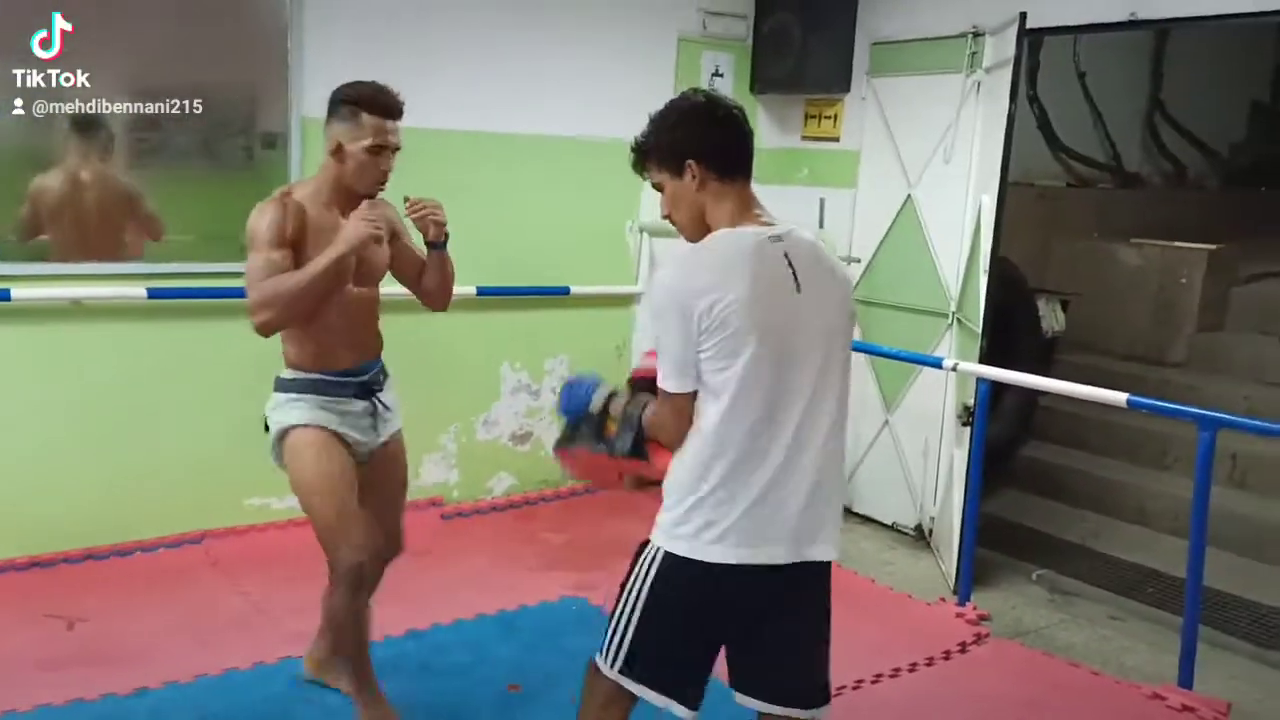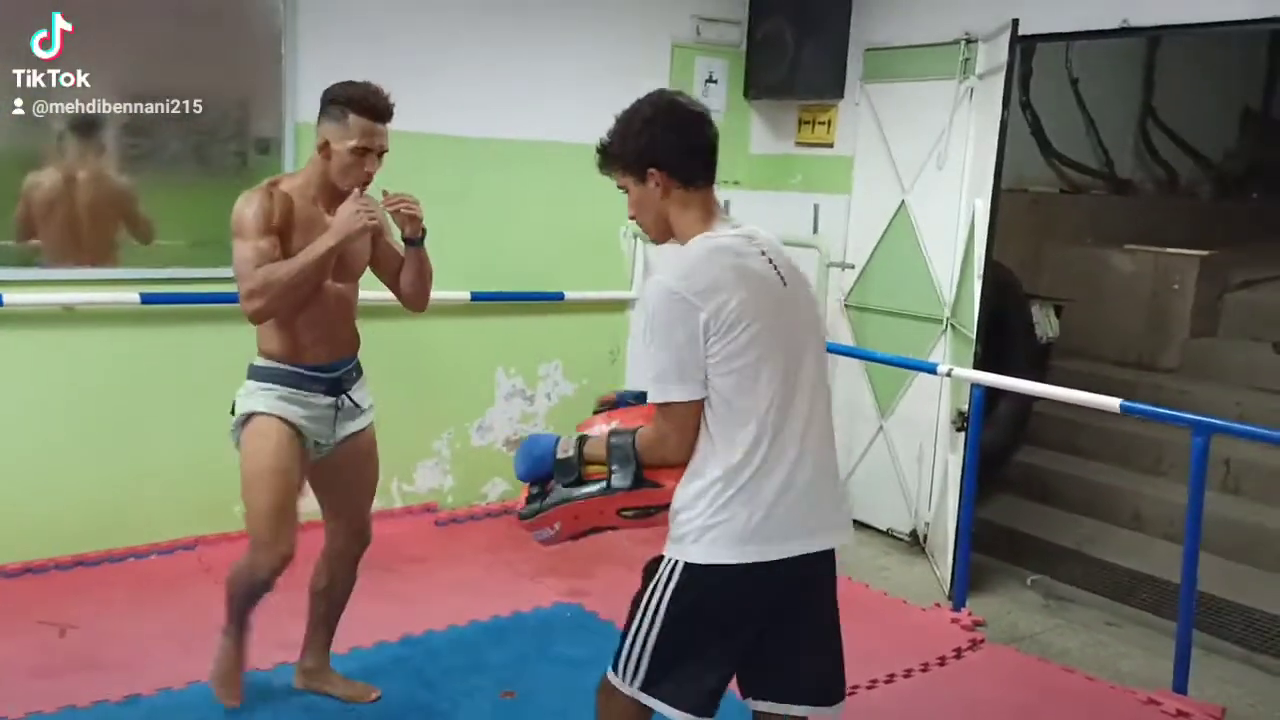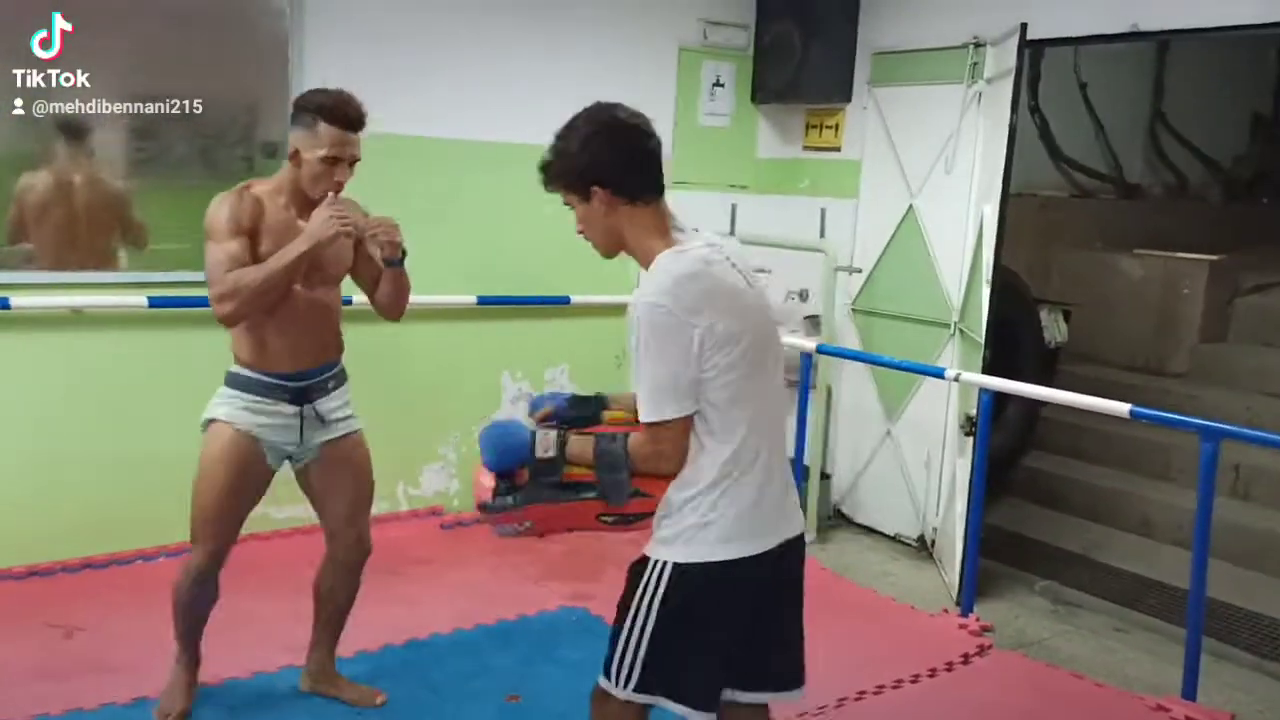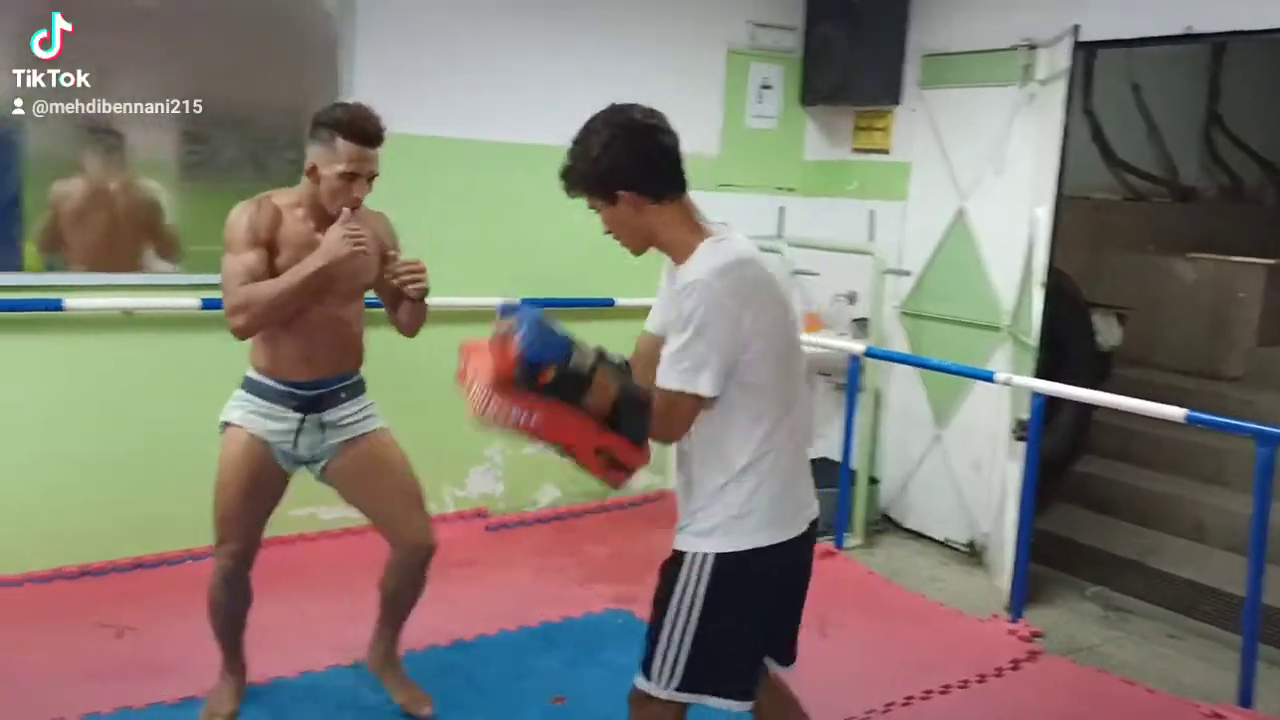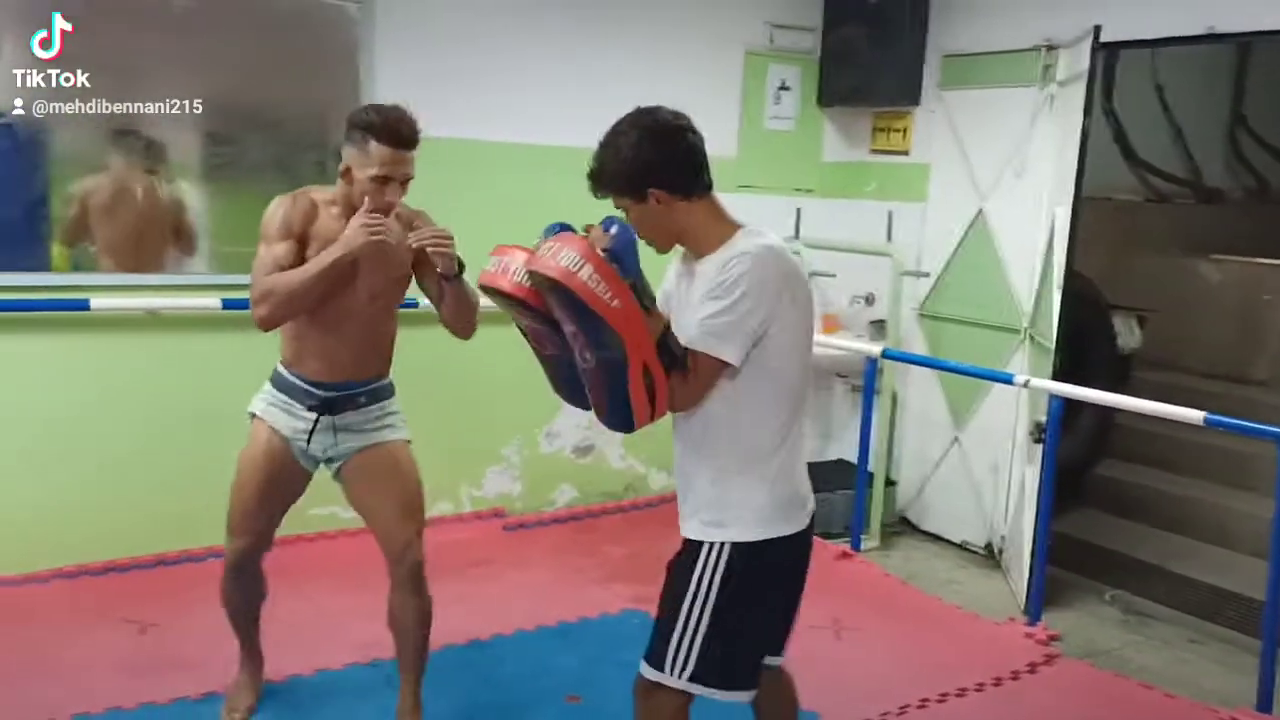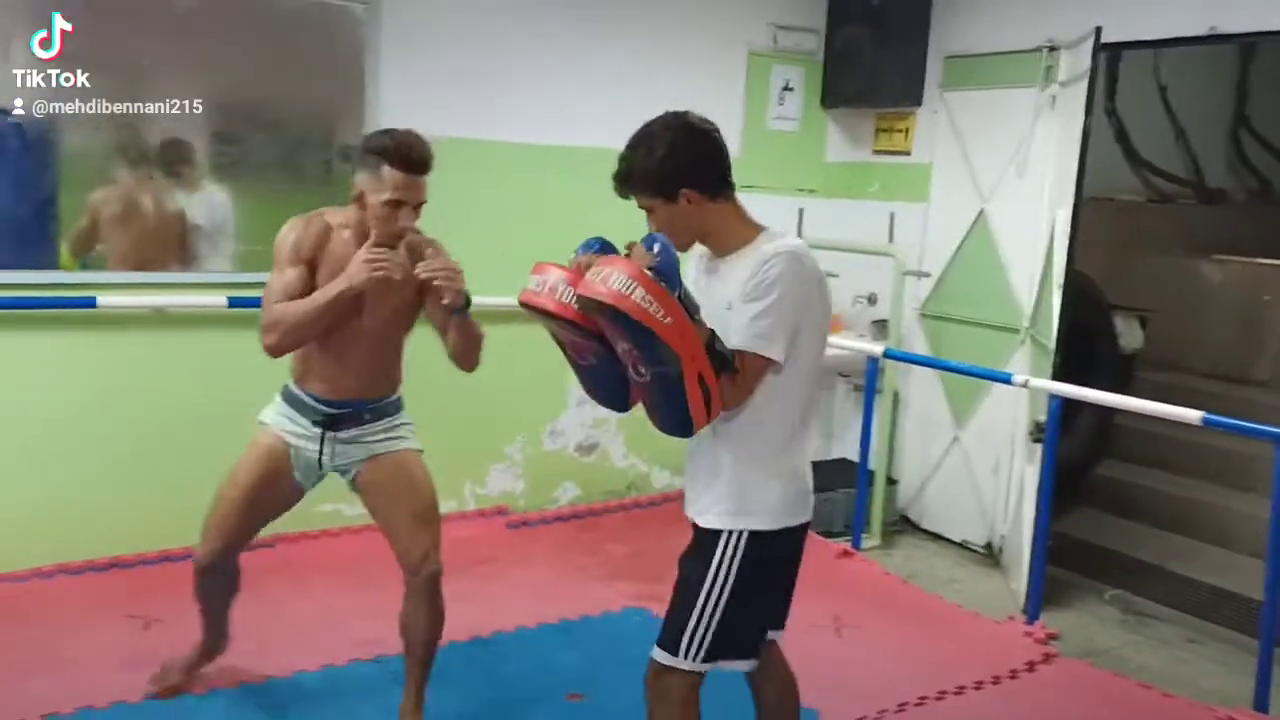
dt=0.2s
person 1, frame 1
left shoulder: (382, 216)
right shoulder: (280, 214)
left elbow: (436, 297)
right elbow: (264, 315)
left wrist: (437, 242)
right wrist: (341, 249)
left hip: (375, 395)
right hip: (313, 404)
left knee: (381, 549)
right knee: (353, 559)
left ankle: (326, 654)
person 1, frame 2
left shoulder: (366, 211)
right shoulder: (264, 203)
left elbow: (415, 299)
right elbow: (256, 301)
left wrist: (414, 238)
right wrist: (333, 237)
left hip: (347, 392)
right hip: (279, 393)
left knee: (353, 538)
right knee: (270, 553)
left ankle: (314, 663)
right ankle: (233, 638)
person 1, frame 3
left shoulder: (346, 218)
right shoulder: (238, 207)
left elbow: (391, 308)
right elbow: (227, 304)
left wrist: (393, 258)
right wrist: (305, 243)
left hip: (328, 400)
right hip: (251, 402)
left knee: (353, 545)
right knee: (206, 557)
left ankle: (321, 667)
right ankle: (185, 667)
person 1, frame 4
left shoulder: (376, 230)
right shoulder: (257, 217)
left elbow: (407, 326)
right elbow: (240, 316)
left wrist: (417, 294)
right wrist: (321, 258)
left hip: (346, 408)
right hip: (266, 408)
left knee: (418, 541)
right knee: (232, 558)
left ankle: (385, 652)
person 1, frame 5
left shoulder: (415, 228)
right shoulder: (293, 211)
left elbow: (464, 327)
right elbow: (264, 309)
left wrist: (452, 271)
right wrist: (342, 249)
left hip: (369, 414)
right hip: (289, 405)
left knee: (408, 561)
right knee: (241, 552)
right ankle: (250, 665)
person 1, frame 6
left shoulder: (426, 256)
right shoulder: (307, 234)
left elbow: (466, 360)
right elbow: (274, 336)
left wrist: (458, 304)
right wrist: (348, 283)
left hip: (378, 427)
right hip: (299, 419)
left knee: (425, 568)
right knee: (212, 550)
right ankle: (211, 643)
person 2, frame 1
left shoulder: (689, 277)
right shoulder: (829, 271)
left elbow: (672, 429)
left wrist: (605, 401)
left hip: (703, 544)
right hip: (804, 545)
person 2, frame 2
left shoulder: (676, 286)
right shoulder: (778, 263)
left elbow: (675, 442)
left wrist: (573, 449)
right wrist: (656, 396)
left hip: (723, 548)
right hip: (810, 537)
person 2, frame 3
left shoulder: (663, 300)
right shoulder: (717, 261)
left elbow: (664, 454)
left wrist: (548, 446)
right wrist: (591, 406)
left hip: (707, 547)
right hip: (772, 534)
person 2, frame 4
left shoulder: (709, 285)
right shoulder: (720, 257)
left elbow: (665, 419)
right elbow: (648, 371)
left wrist: (572, 362)
right wrist: (566, 359)
left hip: (735, 535)
right hip: (781, 521)
person 2, frame 5
left shoulder: (751, 266)
right shoulder: (696, 262)
left elbow: (682, 388)
right elbow: (651, 345)
left hip: (742, 526)
right hip: (770, 517)
right knee: (756, 664)
person 2, frame 6
left shoulder: (781, 267)
right shoulder: (705, 261)
left elbow: (727, 391)
left hip: (752, 514)
right hip: (739, 502)
right knee: (755, 647)
